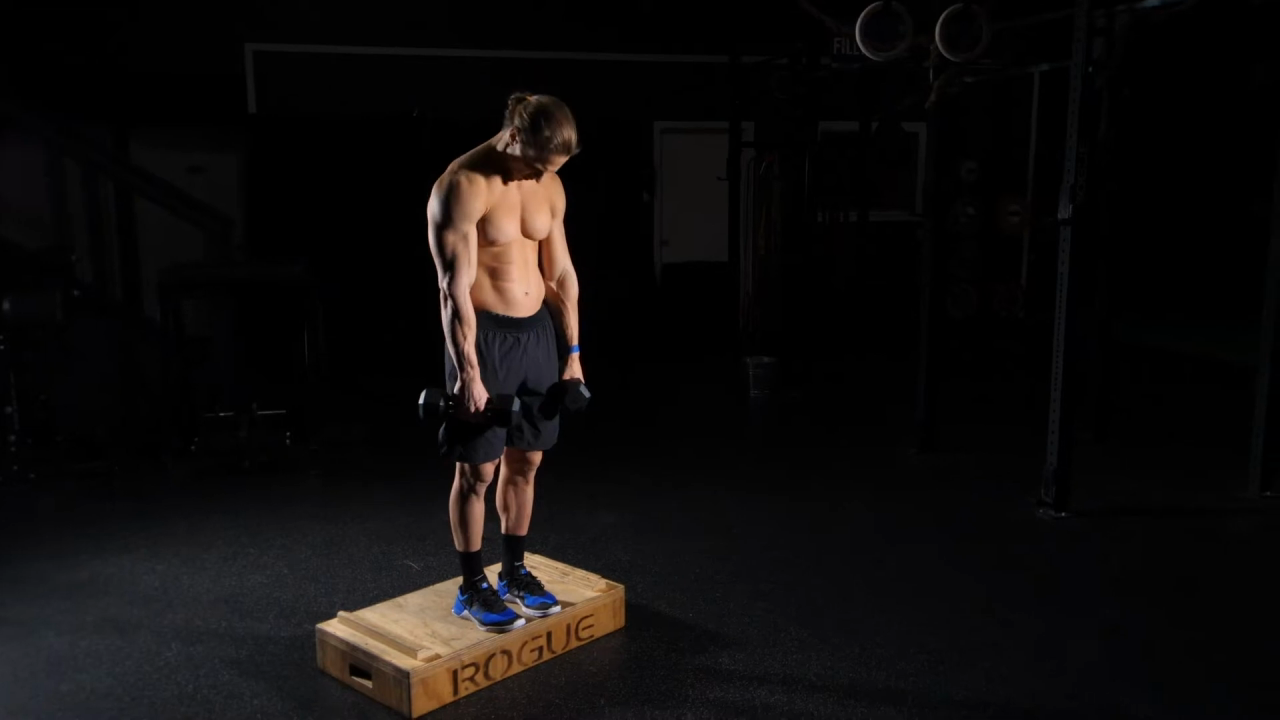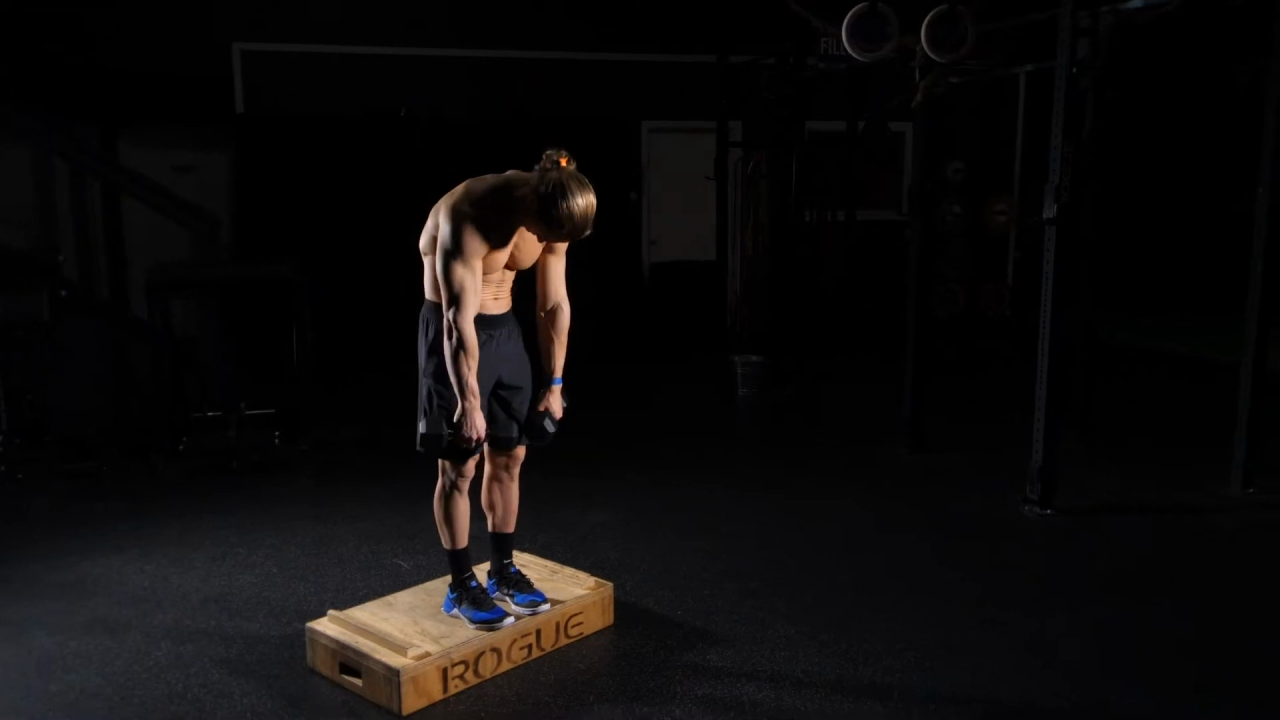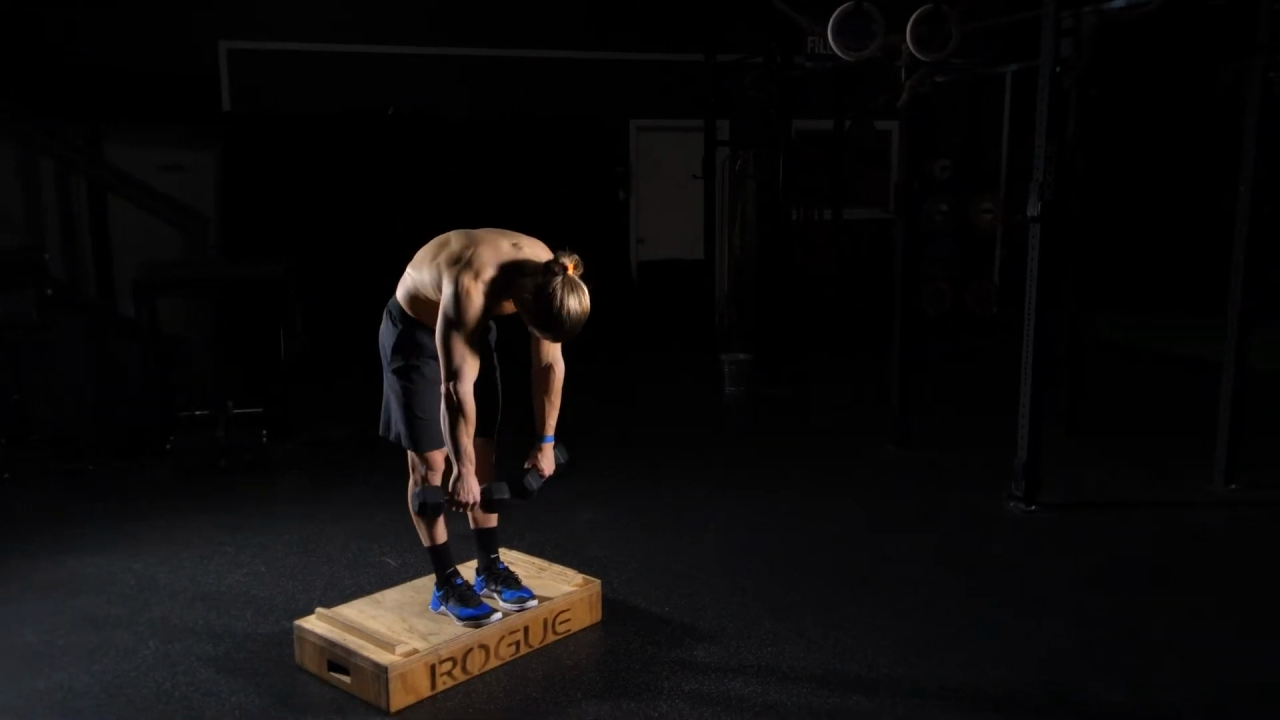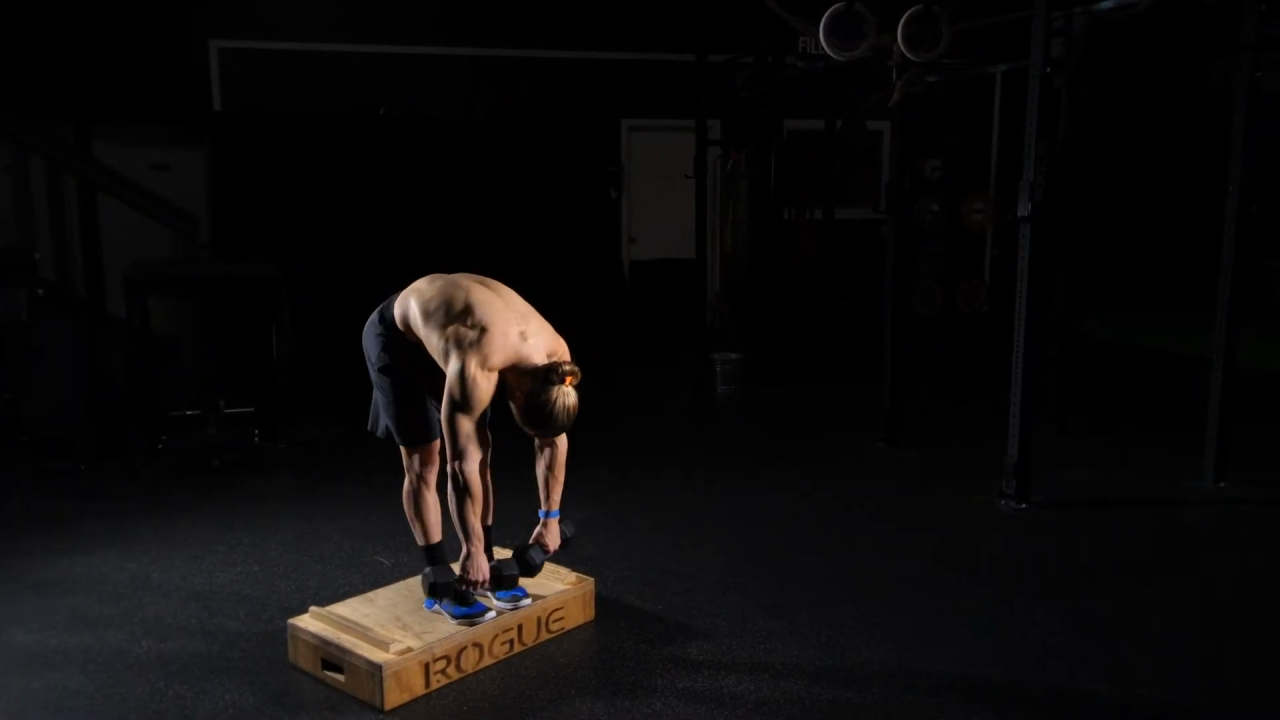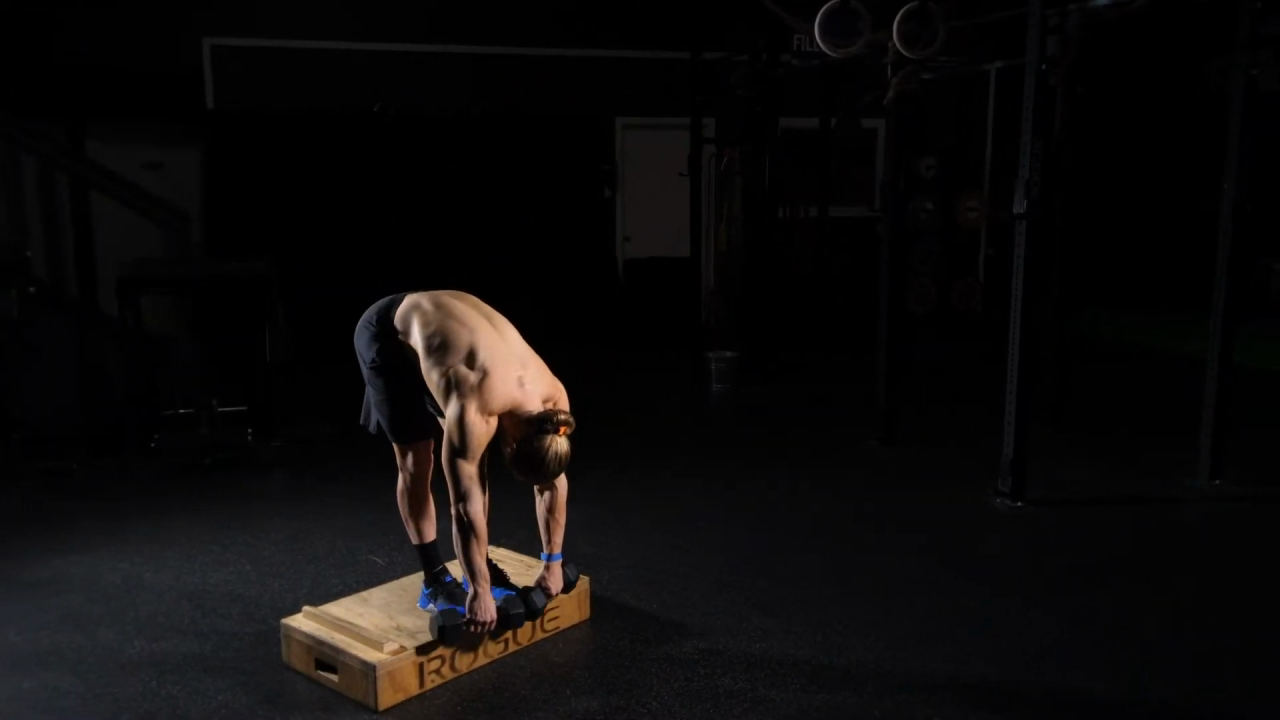
dt=1s
person 1, frame 1
left shoulder: (549, 188)
right shoulder: (462, 186)
left elbow: (561, 274)
right elbow: (455, 290)
left wrist: (572, 352)
right wrist: (468, 372)
left hip: (536, 333)
right hip: (485, 336)
left knee: (525, 461)
right knee: (477, 469)
left ankle: (514, 572)
right ankle: (472, 587)
person 1, frame 2
left shoulder: (550, 218)
right shoulder: (468, 216)
left elbow: (555, 306)
right elbow: (458, 320)
left wrist: (554, 384)
right wrist: (469, 402)
left hip: (504, 329)
right hip: (454, 333)
left knee: (510, 456)
right knee: (459, 465)
left ankle: (503, 571)
right ankle: (461, 586)
person 1, frame 3
left shoulder: (550, 279)
right shoulder: (472, 286)
left elbow: (550, 364)
right elbow: (457, 387)
left wrist: (545, 442)
right wrist: (462, 472)
left hip: (471, 330)
right hip: (414, 331)
left knee: (484, 455)
right knee: (430, 461)
left ankle: (490, 568)
right ankle: (447, 584)
person 1, frame 4
left shoulder: (556, 355)
right shoulder: (476, 367)
left elbow: (553, 442)
right elbow: (460, 465)
left wrist: (550, 518)
right wrist: (472, 550)
left hip: (446, 330)
right hip: (396, 337)
left knee: (481, 449)
right knee: (424, 461)
left ankle: (486, 566)
person 1, frame 5
left shoulder: (553, 395)
right shoulder: (475, 409)
left elbow: (553, 483)
right elbow: (465, 506)
left wrist: (553, 562)
right wrist: (480, 591)
left hip: (442, 321)
right hip: (387, 334)
left knee: (471, 458)
right knee: (417, 460)
left ankle: (480, 565)
right ankle: (435, 581)
